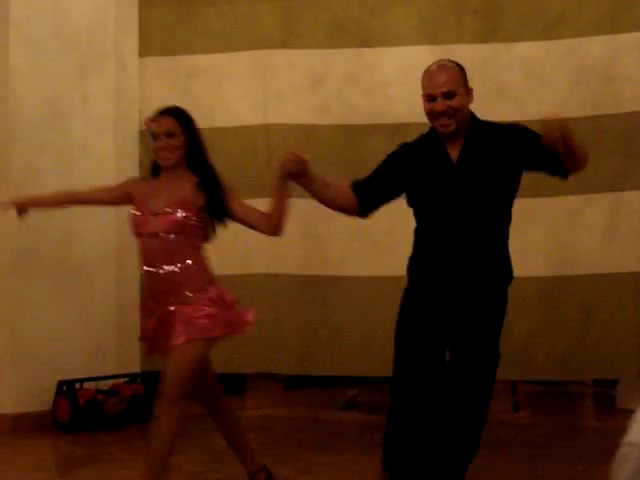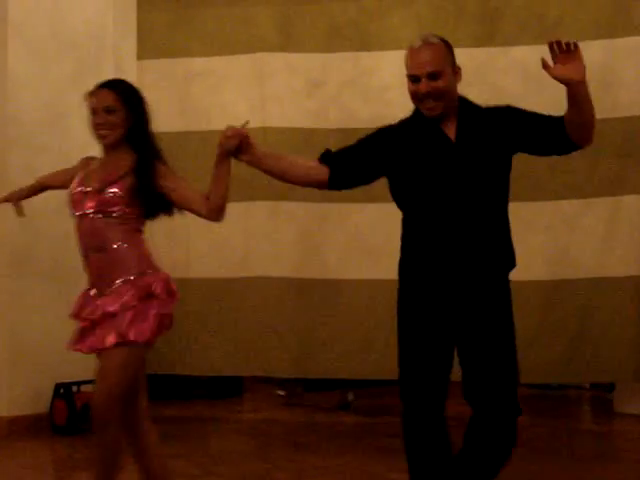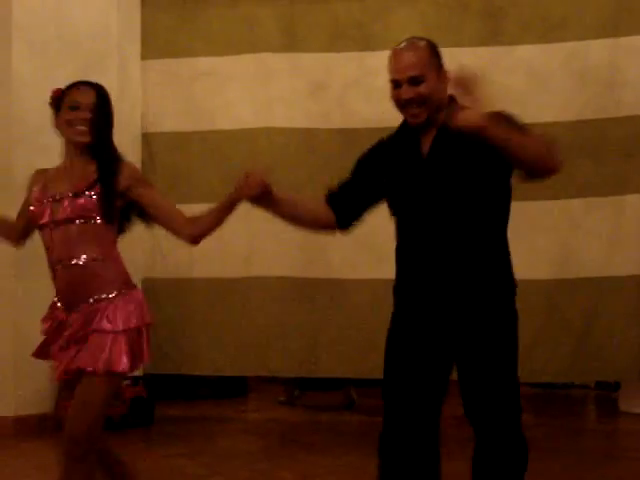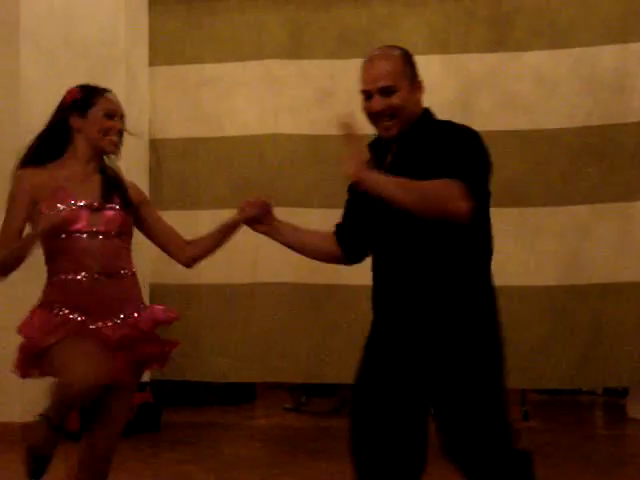
dt=0.2s
person 1, frame 1
left shoulder: (507, 141)
right shoulder: (411, 158)
left elbow: (577, 162)
right elbow: (357, 200)
left wrist: (561, 140)
right wrist: (304, 179)
left hip: (484, 292)
right hip: (426, 289)
left knee: (469, 398)
right knee: (411, 394)
person 1, frame 2
left shoulder: (500, 124)
right shoulder: (392, 141)
left elbow: (578, 136)
right elbow: (327, 173)
left wrist: (576, 87)
right wrist: (254, 155)
left hip: (486, 287)
right hip: (422, 289)
left knee: (498, 407)
right knee: (422, 406)
person 1, frame 3
left shoulder: (485, 133)
right shoulder: (385, 153)
left elbow: (546, 162)
right elbow: (335, 214)
left wrist: (487, 125)
right wrist: (274, 201)
left hip: (485, 306)
right hip: (417, 309)
left knee: (499, 433)
right knee: (405, 432)
person 1, frame 4
left shoulder: (455, 143)
right shoulder: (373, 166)
left elbow: (455, 204)
right elbow: (345, 248)
left wrist: (371, 180)
right wrist: (271, 226)
left hip: (460, 330)
right hip: (394, 332)
person 2, frame 1
left shoulder: (207, 189)
right shoulder: (137, 188)
left elbow: (271, 227)
right elbow: (81, 195)
left wrist: (282, 183)
right wrist: (32, 200)
left hip: (197, 305)
right hip: (162, 308)
left knee: (171, 396)
right knee: (210, 395)
person 2, frame 2
left shoulder: (148, 167)
right shoulder: (85, 168)
left elbow: (210, 209)
right elbow: (47, 183)
left wrist: (222, 159)
left hip: (134, 294)
right hip: (103, 298)
left knee: (106, 404)
right knee: (128, 410)
person 2, frame 3
left shoulder: (120, 175)
right shoulder: (41, 181)
left elbow: (189, 231)
left wrist: (234, 197)
left hip: (112, 312)
right hip: (68, 315)
left knee: (80, 435)
right knee: (81, 436)
person 2, frame 4
left shoulder: (124, 187)
right shoulder: (33, 180)
left elbow: (187, 255)
left wrist: (238, 220)
right wrist: (40, 232)
left hip: (125, 324)
right hip: (68, 320)
right knee: (86, 380)
right ankle: (45, 430)
